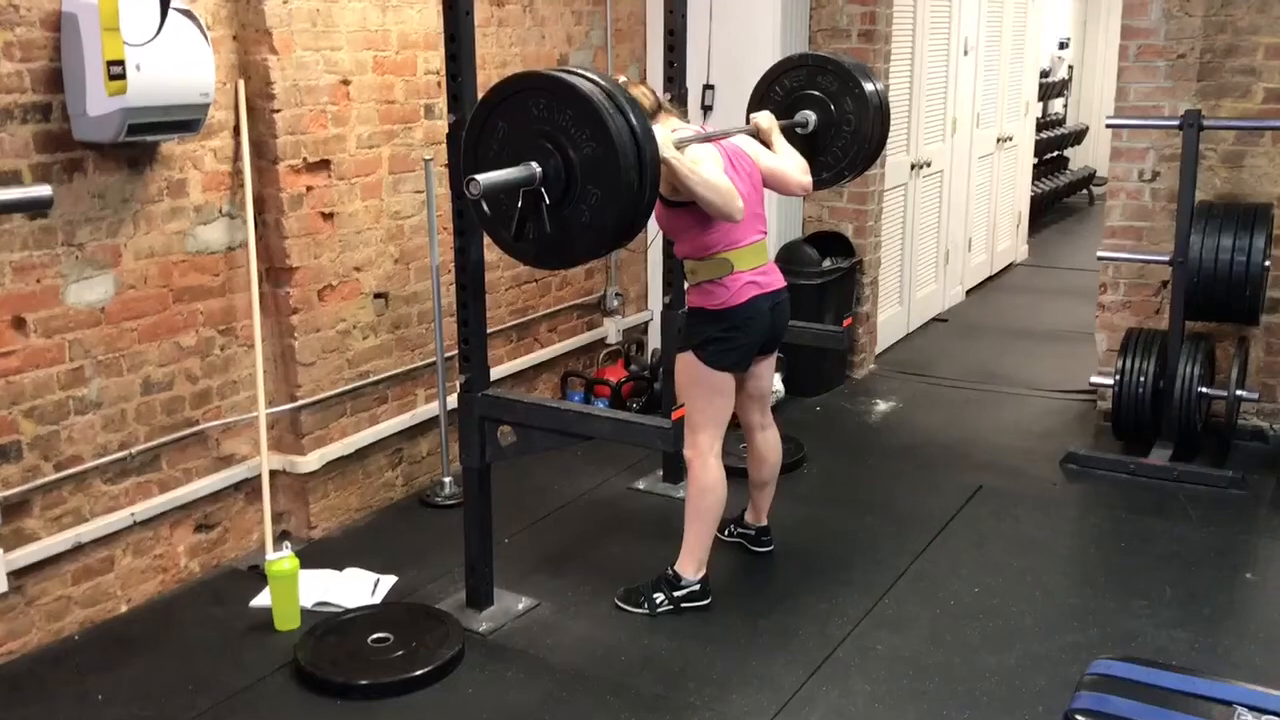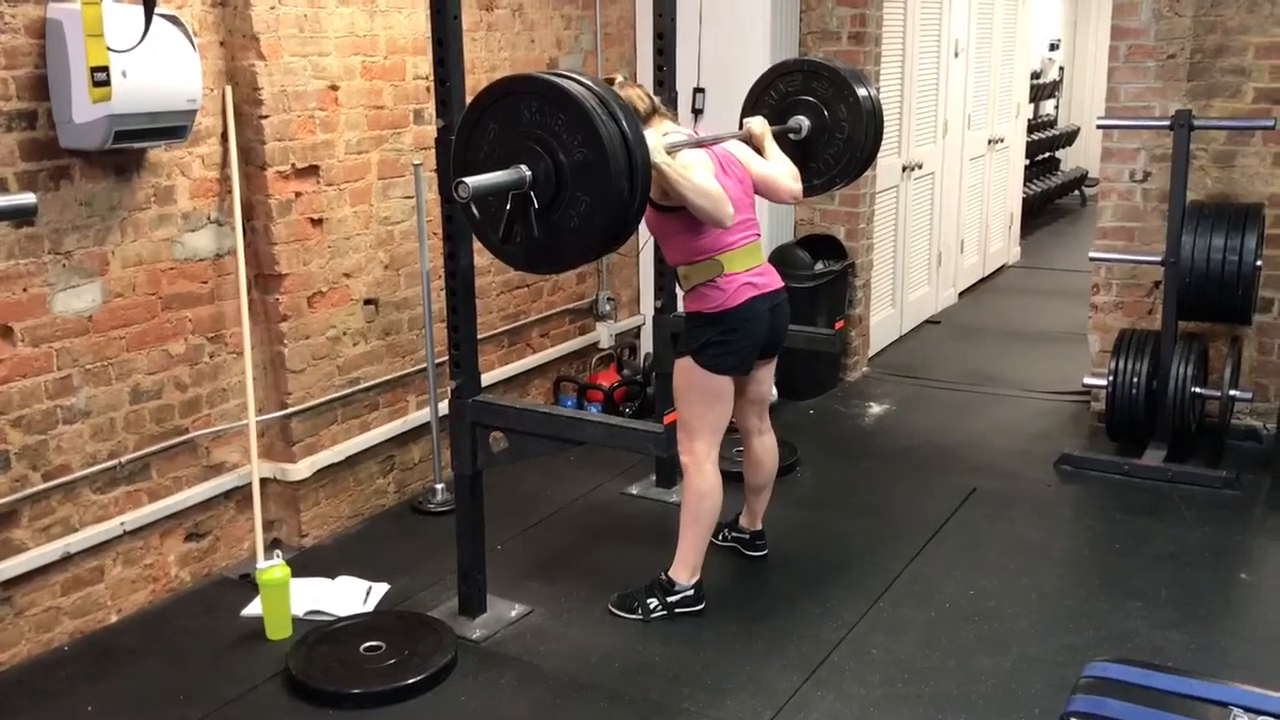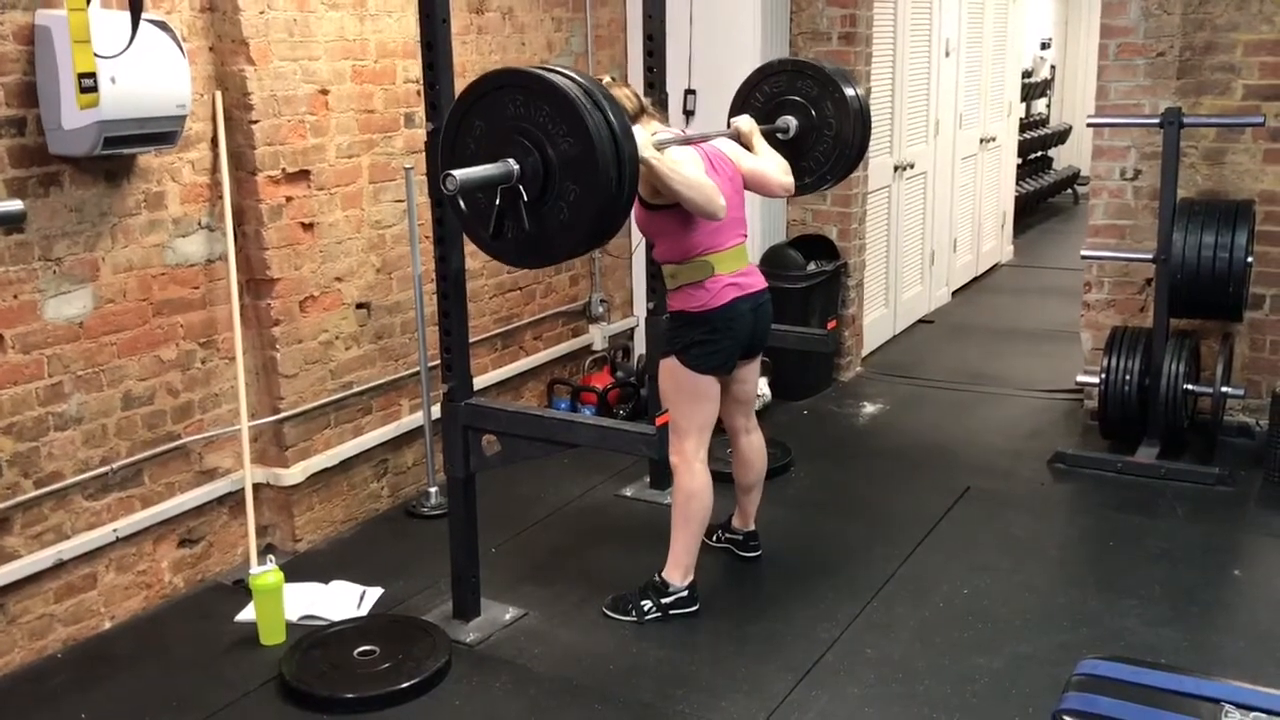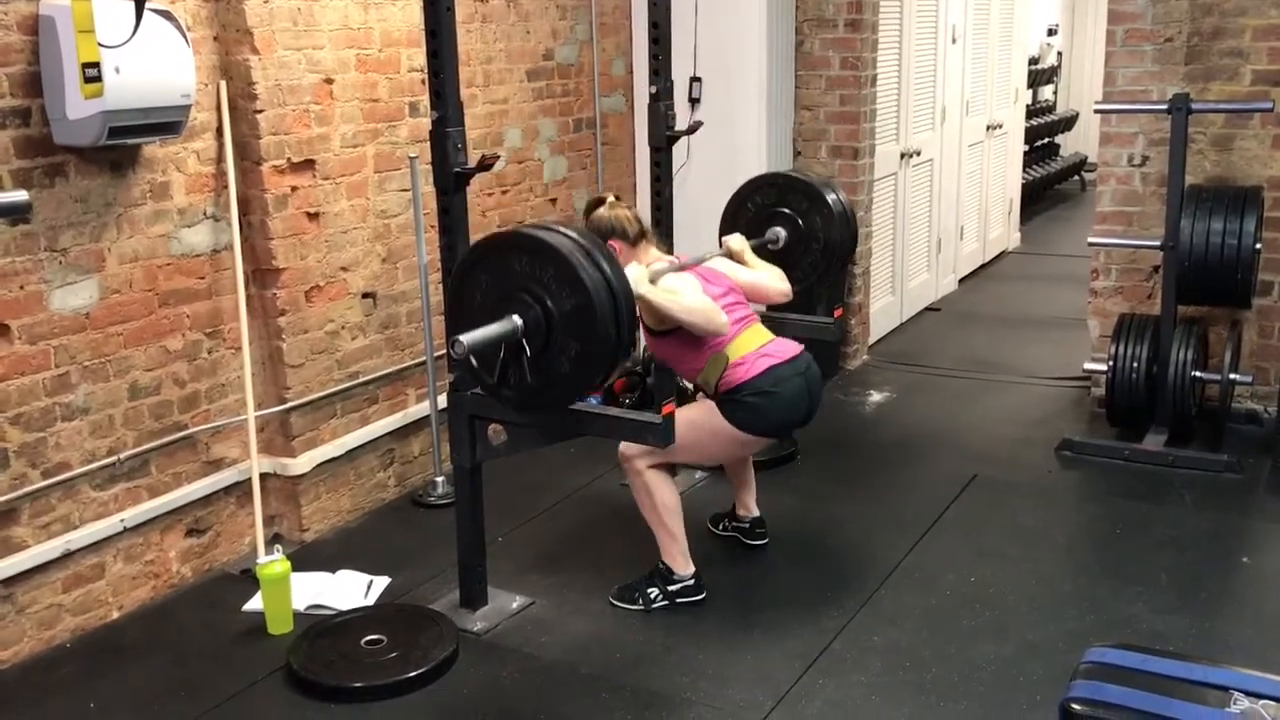
dt=1s
person 1, frame 1
left shoulder: (681, 157)
right shoulder: (735, 140)
left elbow: (731, 206)
right elbow: (801, 180)
left wrist: (668, 156)
right wrist: (773, 131)
left hip: (724, 310)
right hip: (770, 296)
left knee: (702, 446)
right knee: (757, 418)
left ankle: (688, 579)
right ankle: (756, 524)
person 1, frame 2
left shoulder: (673, 160)
right shoulder: (725, 146)
left elbow: (721, 212)
right elbow: (792, 189)
left wrist: (657, 161)
right wrist: (765, 140)
left hip: (723, 314)
right hip: (770, 299)
left knee: (698, 453)
right knee: (755, 424)
left ankle: (682, 585)
right ankle: (751, 528)
person 1, frame 3
left shoulder: (659, 161)
right shoulder: (716, 144)
left elbow: (712, 204)
right elbow: (784, 181)
left wrist: (647, 156)
right wrist: (753, 135)
left hip: (706, 314)
right hip: (752, 299)
left knee: (687, 453)
right knee: (742, 424)
left ankle: (675, 587)
right ankle: (743, 529)
person 1, frame 4
left shoulder: (659, 284)
right shoulder: (706, 263)
left elbow: (714, 322)
right elbow: (781, 290)
left wrist: (643, 292)
right wrist: (744, 252)
left hip: (768, 395)
right hip: (801, 374)
left knee: (638, 453)
right knee: (723, 419)
left ankle: (680, 577)
right ankle: (748, 518)
